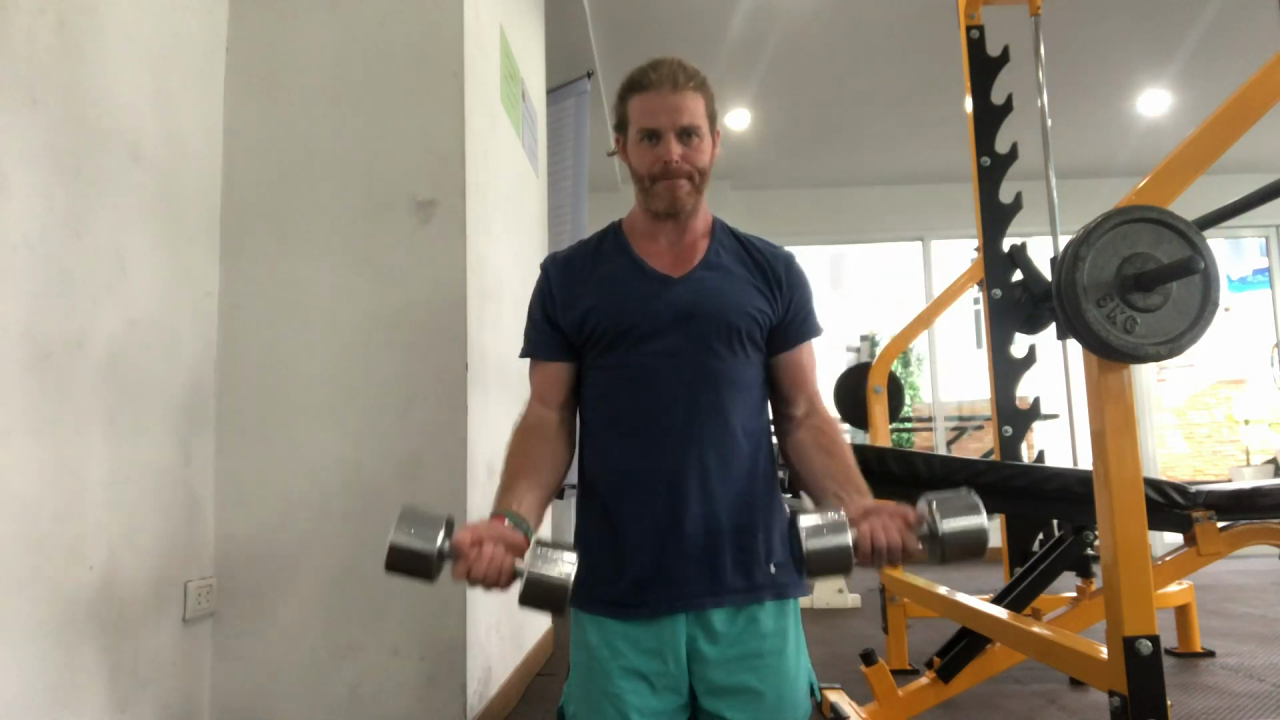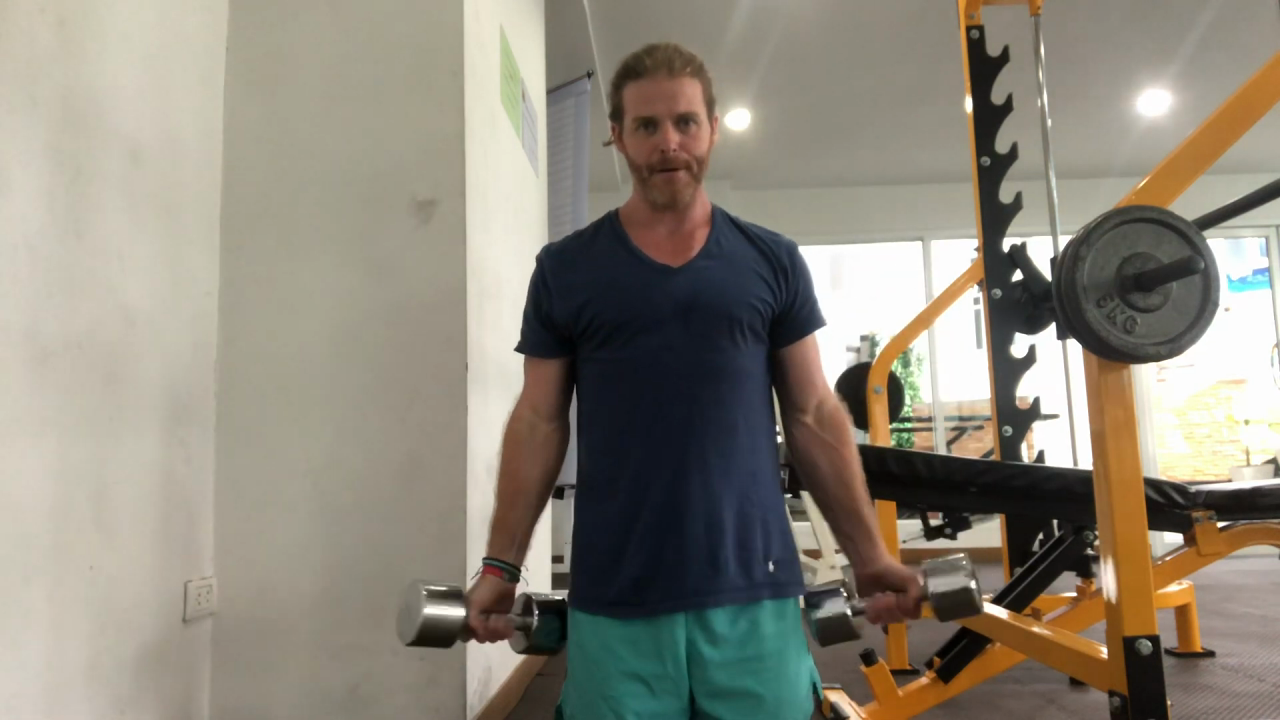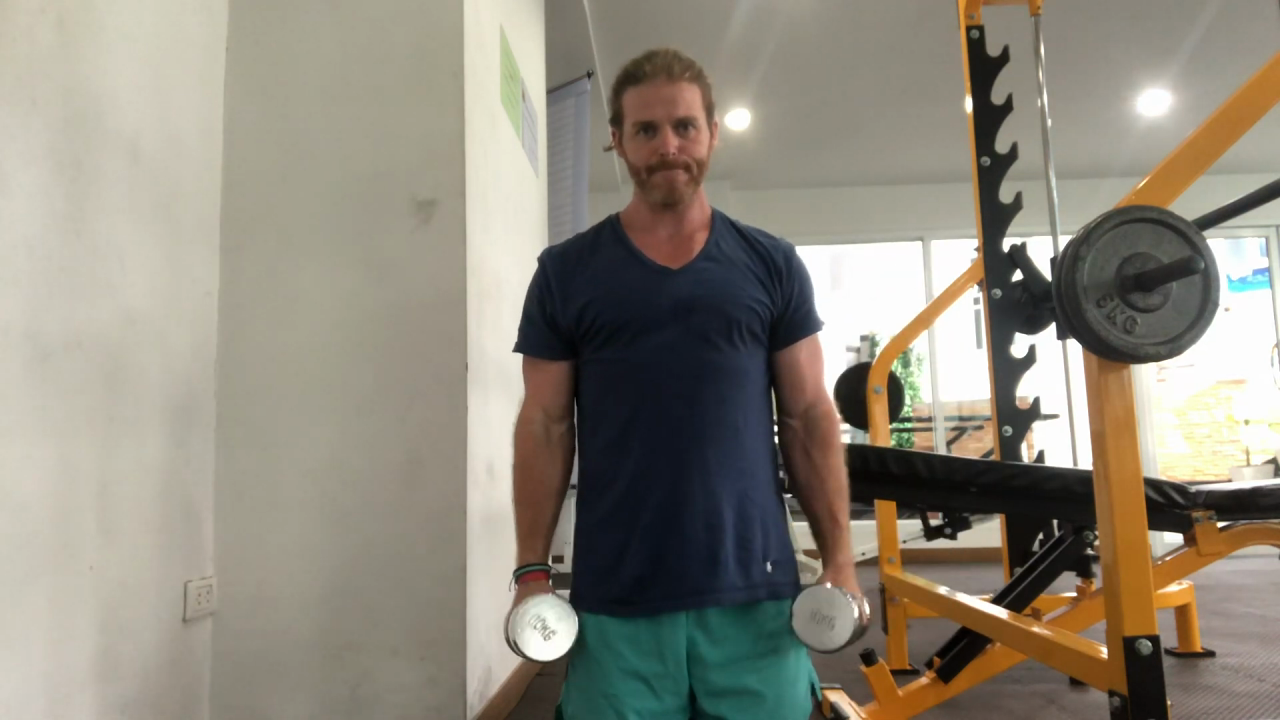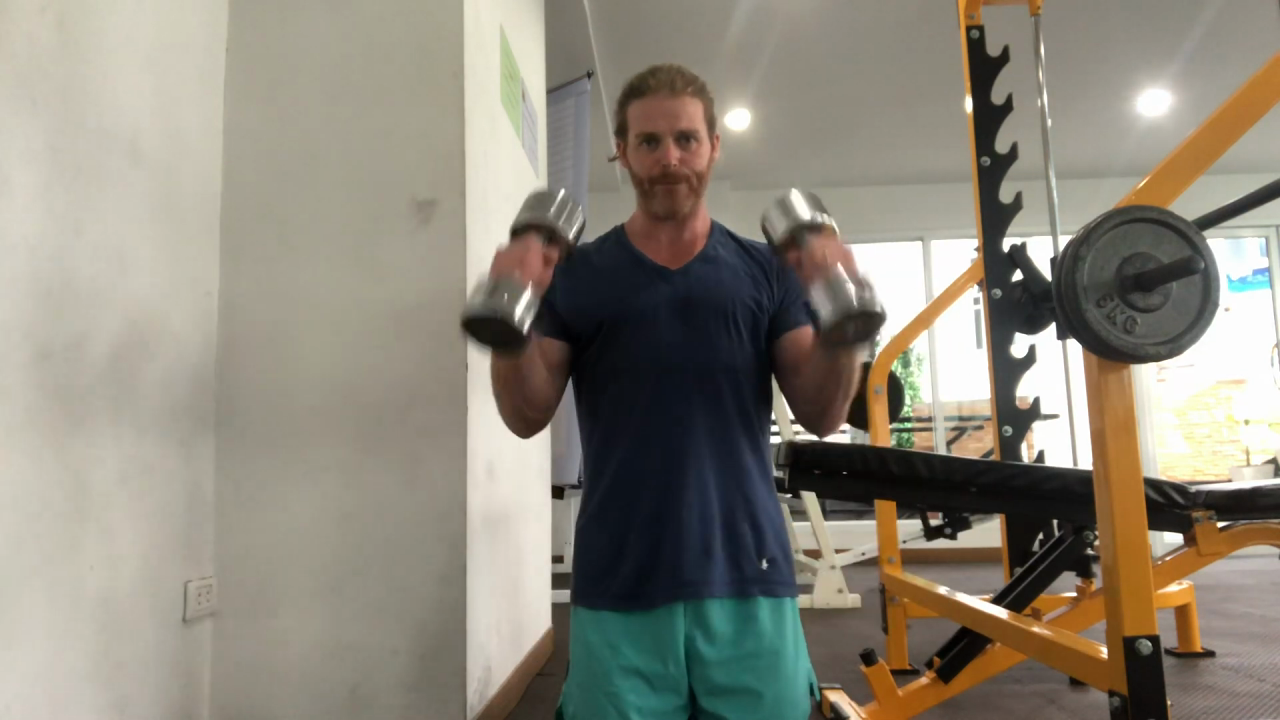
dt=0.7s
person 1, frame 1
left shoulder: (770, 271)
right shoulder: (569, 277)
left elbow: (802, 414)
right elbow: (549, 417)
left wrist: (856, 508)
right wrist: (512, 521)
left hip: (751, 586)
right hip: (615, 595)
person 1, frame 2
left shoulder: (772, 261)
right shoulder: (565, 268)
left elbow: (812, 415)
right elbow: (539, 421)
left wrist: (868, 553)
right wrist: (501, 565)
left hip: (751, 587)
right hip: (616, 596)
person 1, frame 3
left shoulder: (771, 265)
right shoulder: (566, 271)
left elbow: (808, 417)
right elbow: (545, 424)
left wrist: (837, 558)
right wrist: (532, 569)
left hip: (752, 588)
right hip: (616, 595)
person 1, frame 4
left shoulder: (768, 270)
right shoulder: (576, 275)
left elbow: (820, 414)
right elbow: (528, 414)
left hip: (747, 575)
right hip: (618, 585)
